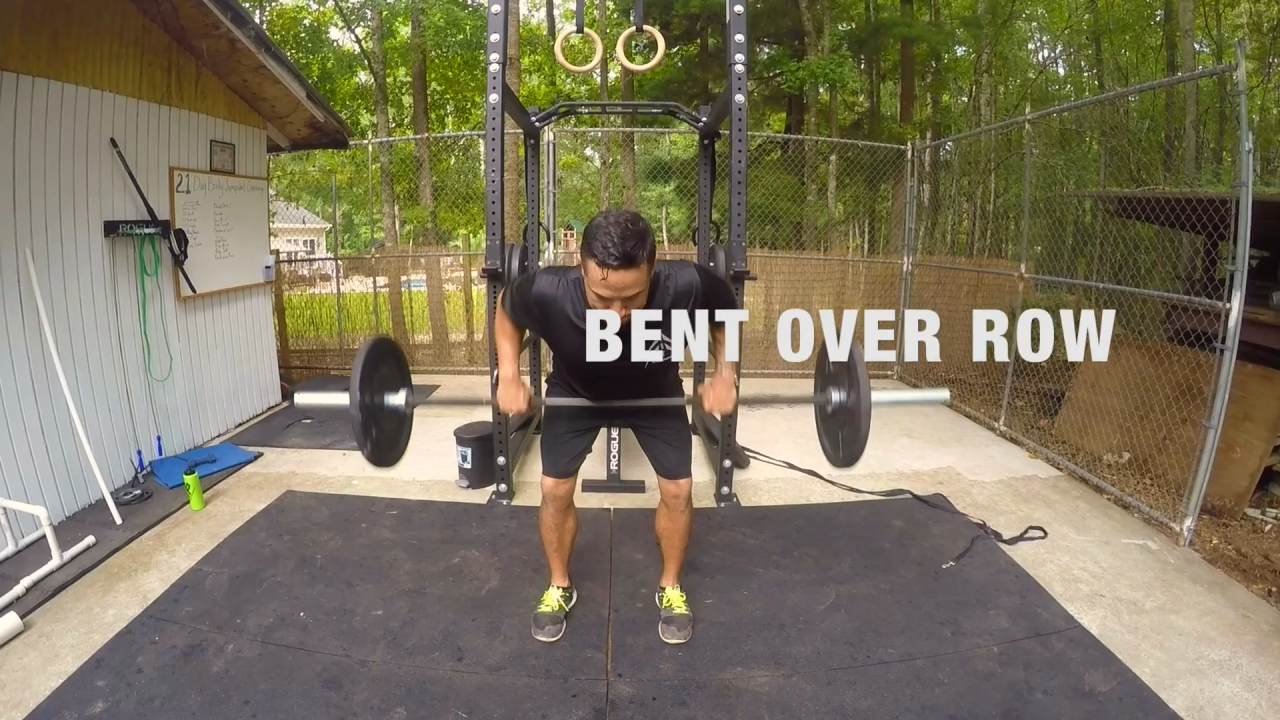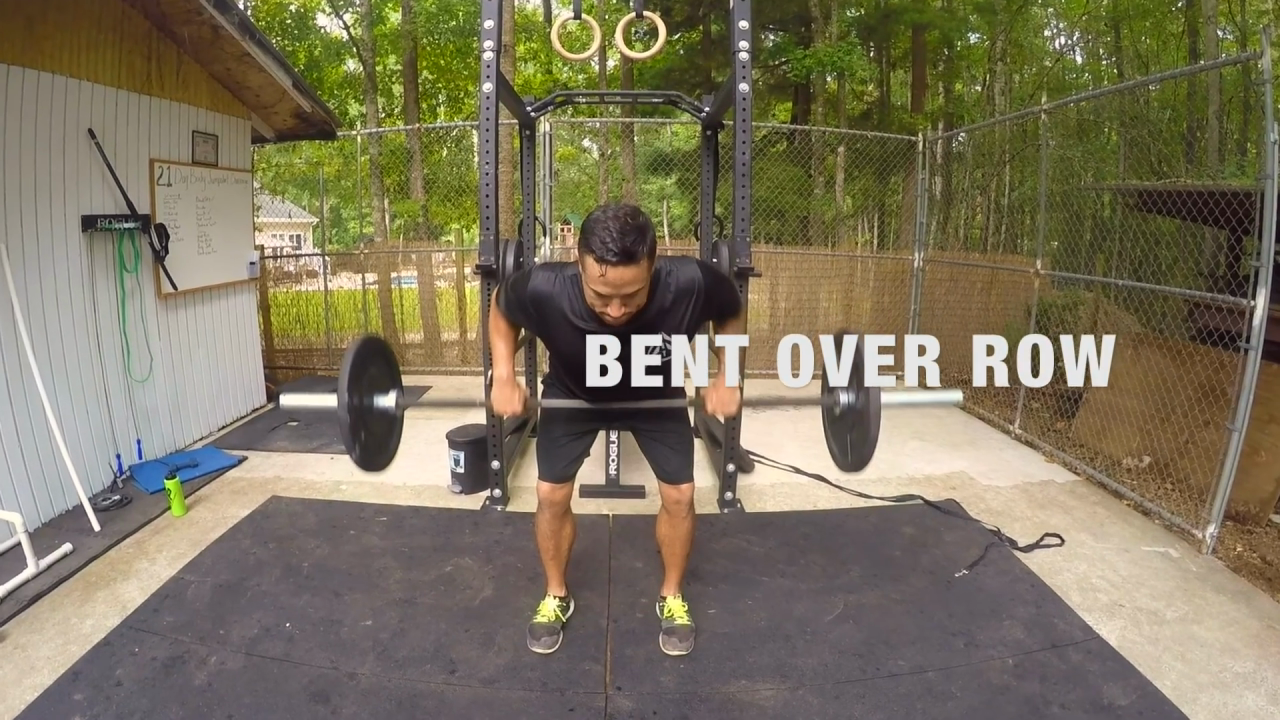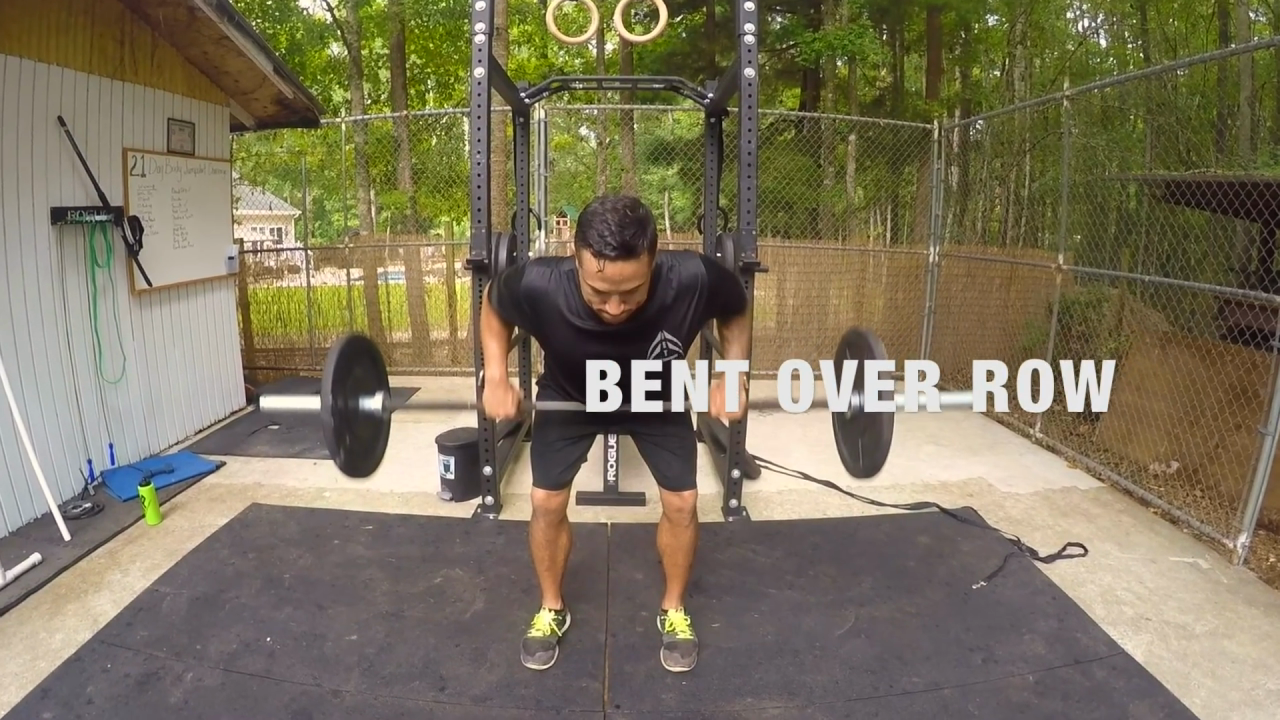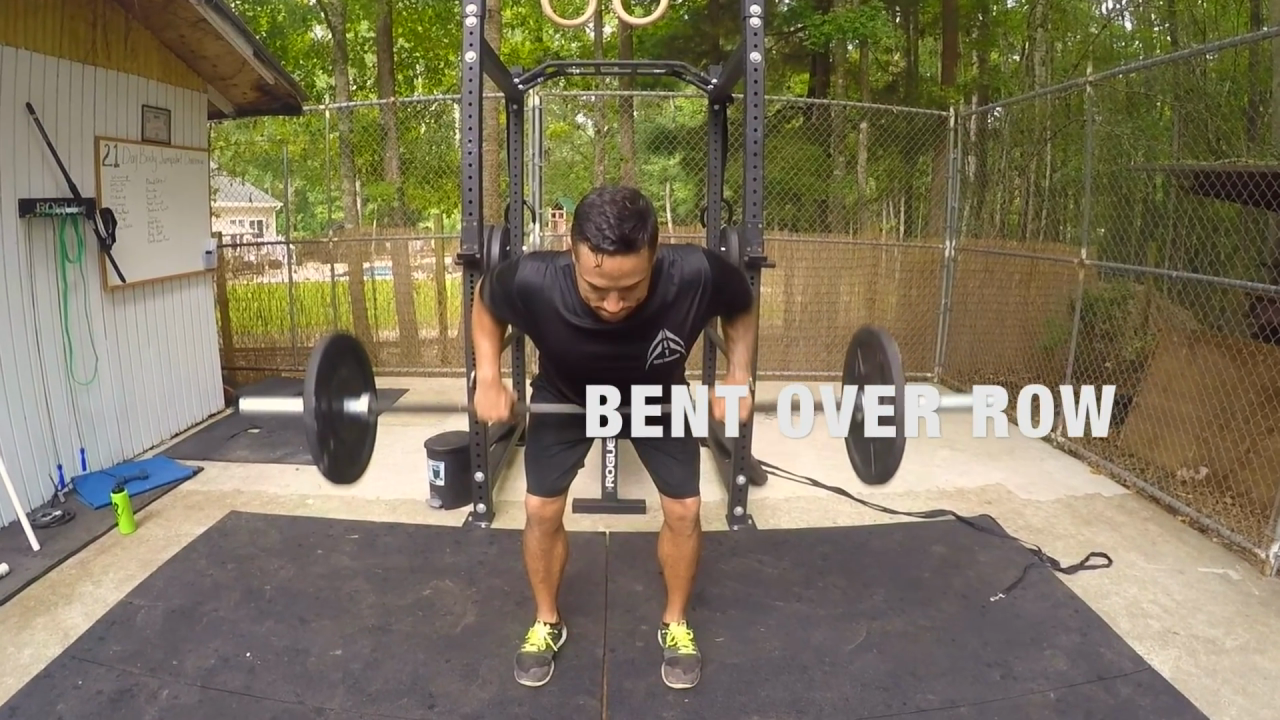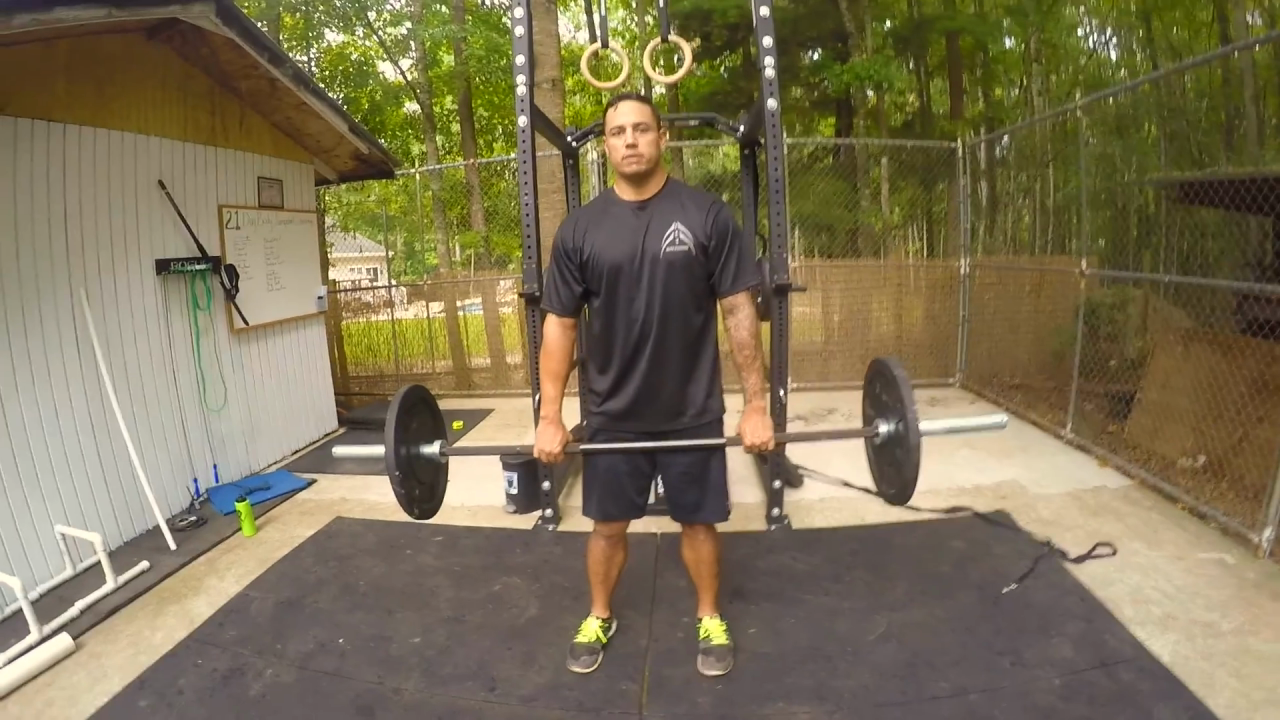
dt=1s
person 1, frame 1
left shoulder: (689, 286)
right shoulder: (546, 292)
left elbow: (727, 312)
right elbow: (506, 308)
left wrist: (724, 375)
right wrist: (509, 375)
left hip: (656, 393)
right hip: (574, 393)
left knee: (678, 489)
right knee: (555, 488)
left ankle: (670, 587)
right ankle: (559, 587)
person 1, frame 2
left shoulder: (691, 283)
right shoulder: (542, 288)
left elbow: (731, 312)
right elbow: (501, 307)
left wrist: (726, 376)
right wrist: (503, 376)
left hip: (657, 393)
right hip: (571, 394)
left knee: (679, 494)
right knee: (551, 493)
left ankle: (671, 597)
right ankle: (556, 596)
person 1, frame 3
left shoulder: (694, 279)
right shoulder: (537, 284)
left elbow: (735, 309)
right elbow: (494, 304)
left wrist: (731, 377)
right wrist: (496, 377)
left hip: (657, 397)
right hip: (568, 396)
left knee: (681, 501)
right knee: (546, 500)
left ankle: (673, 610)
right ankle: (551, 609)
person 1, frame 4
left shoulder: (697, 274)
right shoulder: (531, 280)
left elbow: (742, 307)
right elbow: (485, 300)
left wrist: (738, 378)
right wrist: (488, 378)
left hip: (658, 397)
right hip: (564, 398)
left knee: (684, 509)
right knee: (541, 508)
left ankle: (675, 624)
right ankle: (546, 623)
person 1, frame 5
left shoulder: (707, 214)
right shoulder: (580, 228)
left elbow: (739, 311)
right elbow: (560, 324)
left wrist: (756, 404)
right wrist: (549, 416)
left hip: (693, 414)
right hip: (612, 415)
left knee: (699, 521)
right knee: (607, 523)
left ankle: (709, 618)
right ankle: (599, 617)
